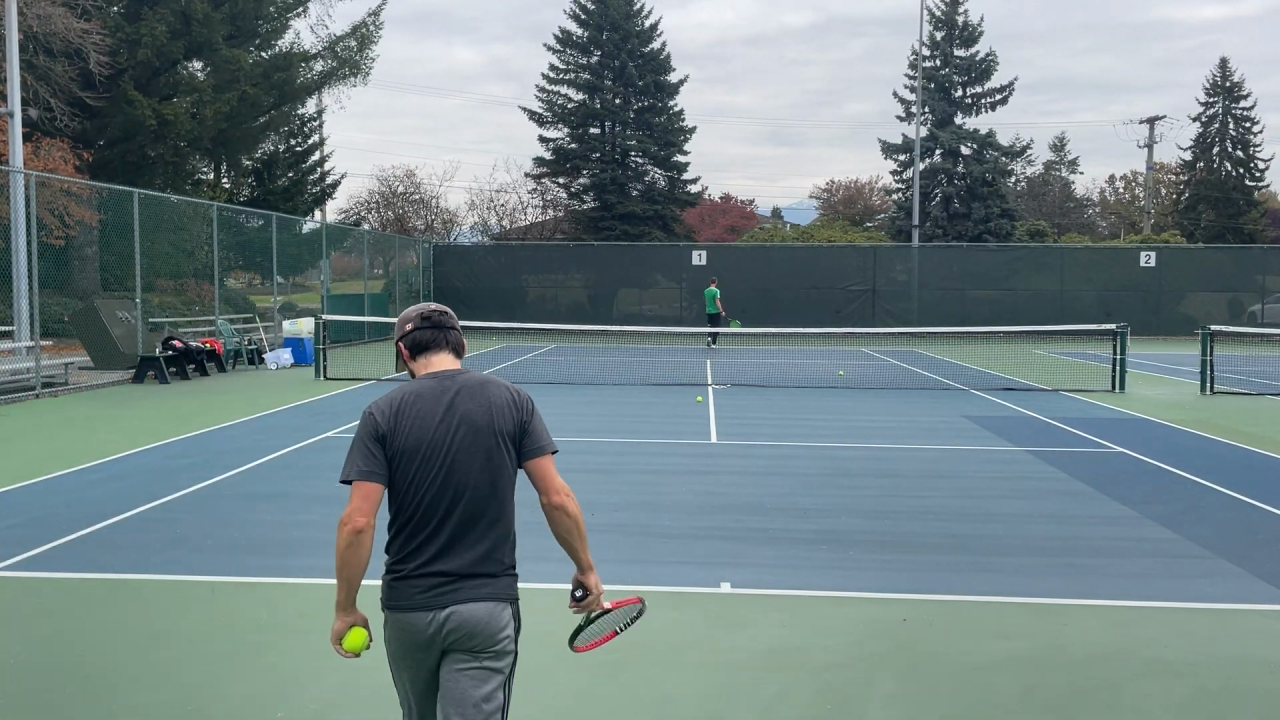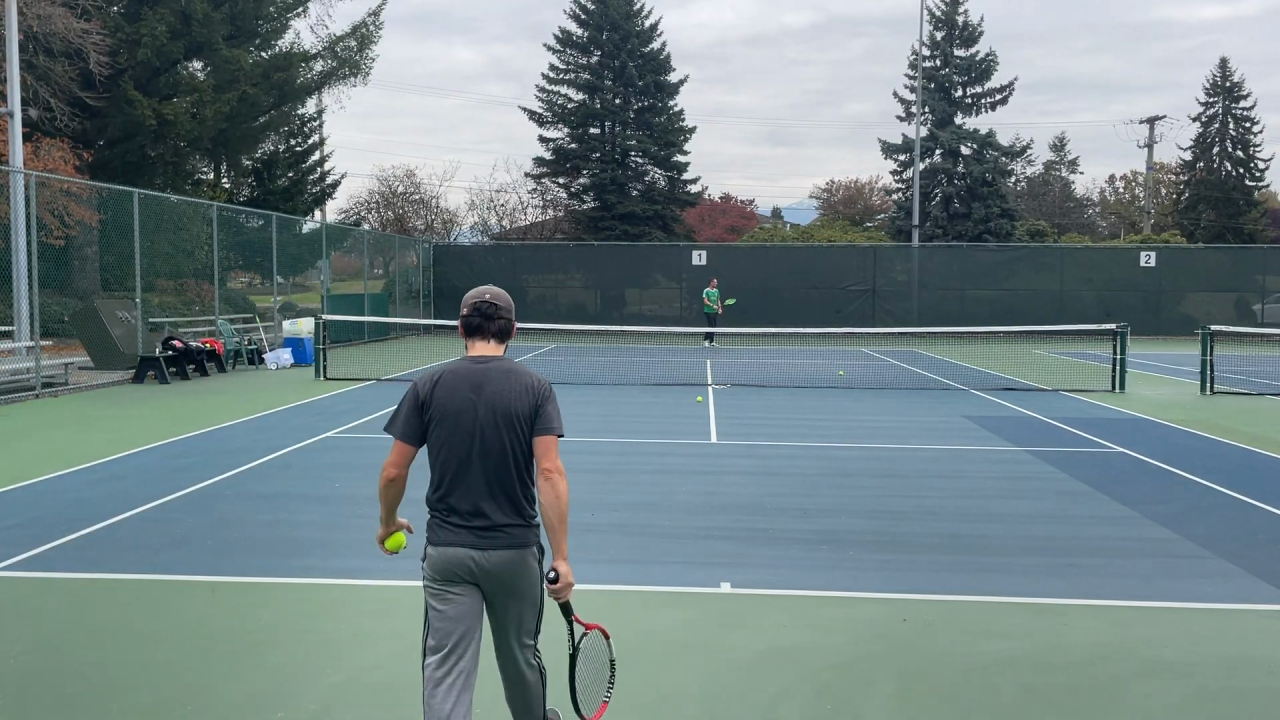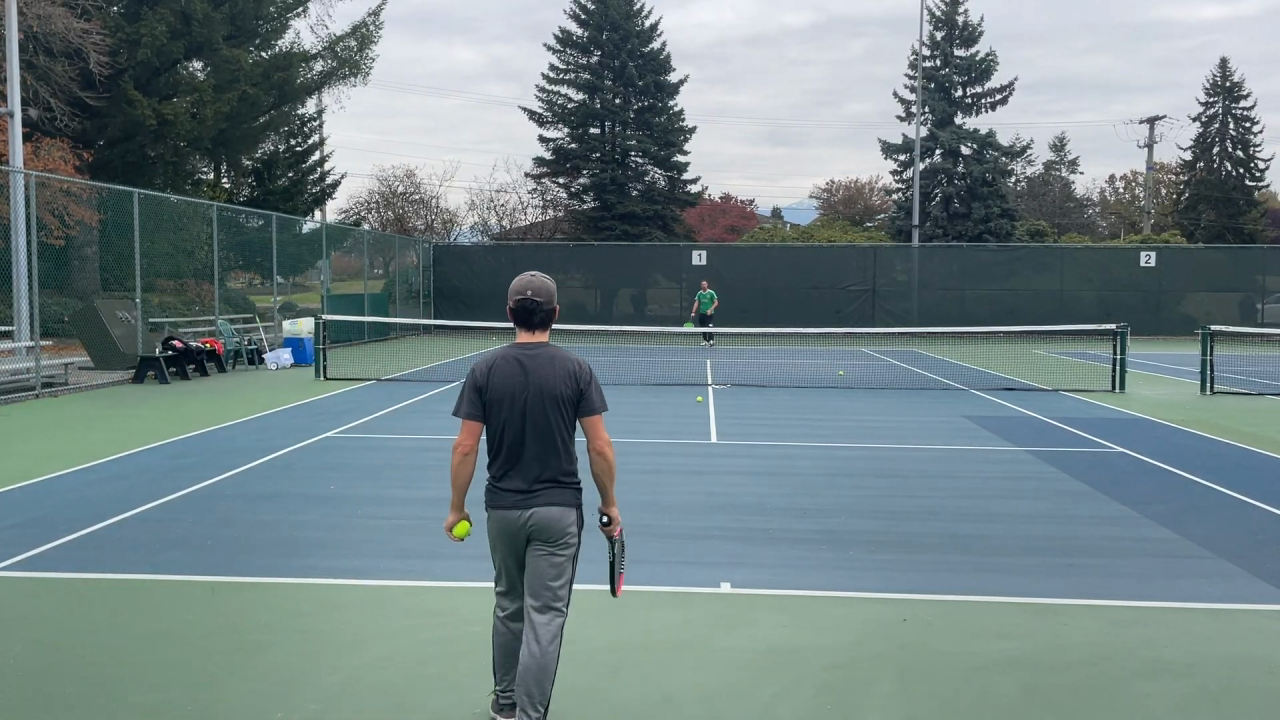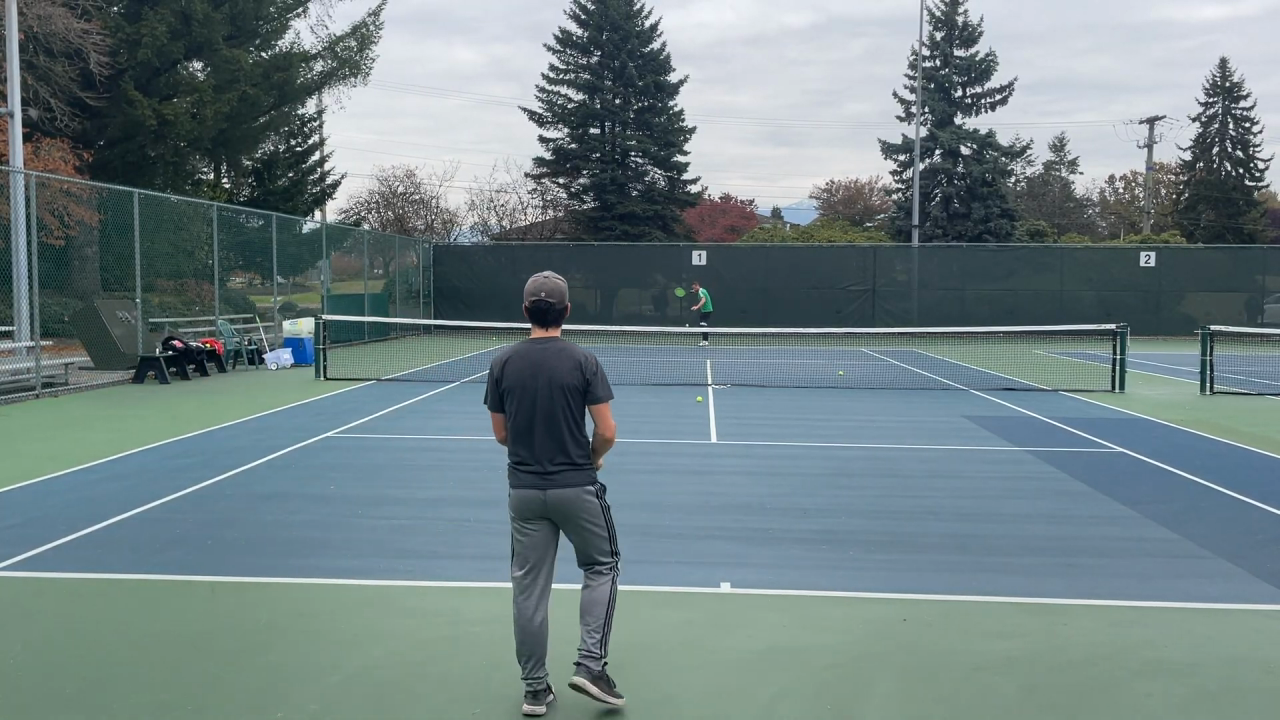
dt=0.5s
person 1, frame 1
left shoulder: (383, 413)
right shoulder: (513, 401)
left elbow: (357, 523)
right elbow: (558, 499)
left wrist: (345, 609)
right wrist: (586, 568)
left hip: (407, 607)
right hip: (488, 606)
person 1, frame 2
left shoulder: (429, 385)
right shoulder: (534, 387)
left elbow: (393, 471)
right elbow: (549, 474)
left wrist: (387, 521)
right wrist: (561, 556)
left hip: (447, 550)
right hip: (515, 549)
left knee: (446, 674)
right knee: (519, 651)
person 1, frame 3
left shoulder: (484, 370)
right shoulder: (576, 370)
left elbow: (465, 448)
right elbow: (600, 447)
left wrist: (456, 507)
right wrist: (610, 503)
left hip: (503, 509)
right hip: (558, 510)
left knee: (508, 606)
right knee: (545, 618)
person 1, frame 4
left shoulder: (502, 363)
right shoulder: (583, 361)
left elbow: (501, 434)
right elbow: (607, 431)
left hip: (523, 490)
right hip: (576, 487)
left knee: (529, 589)
right knee: (602, 568)
right ankle: (590, 666)
